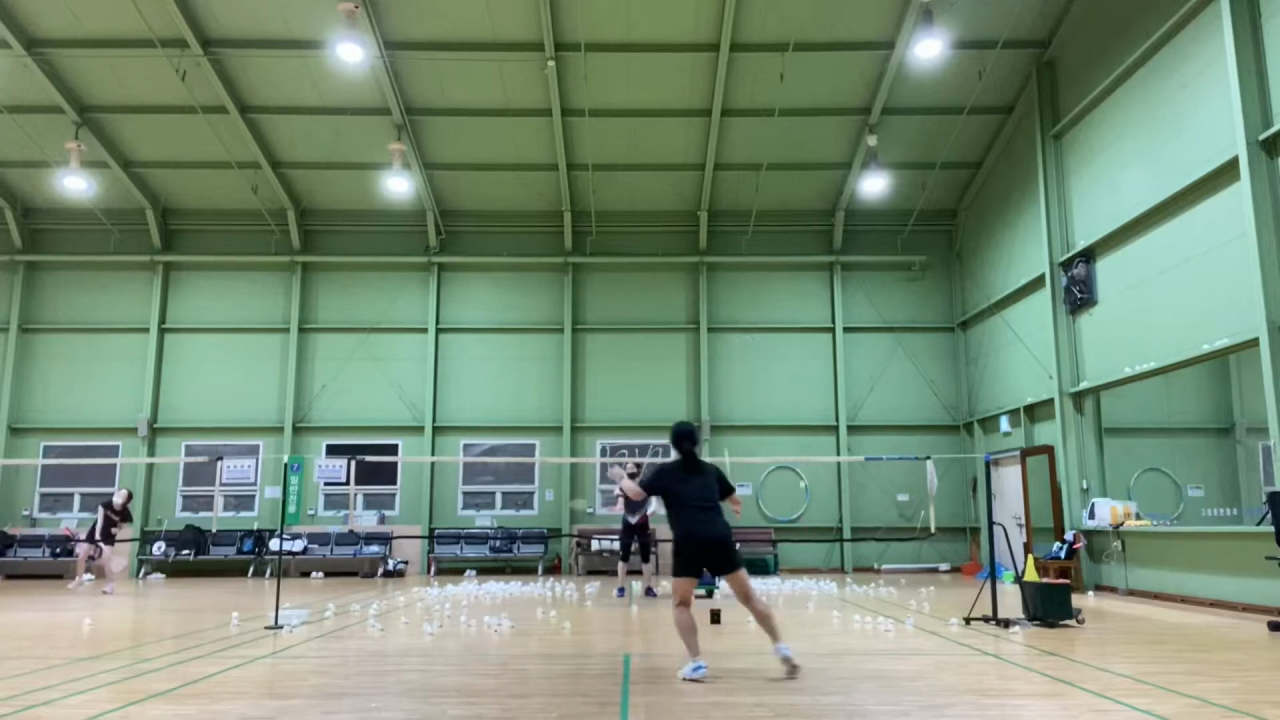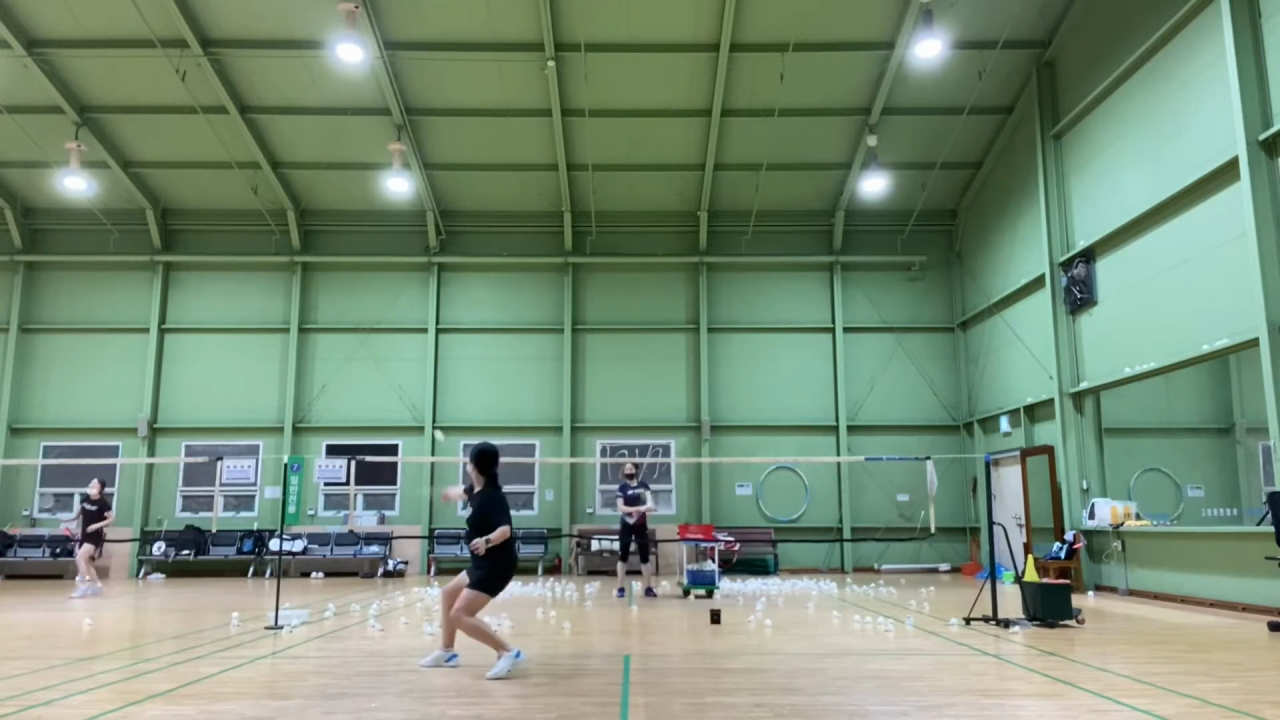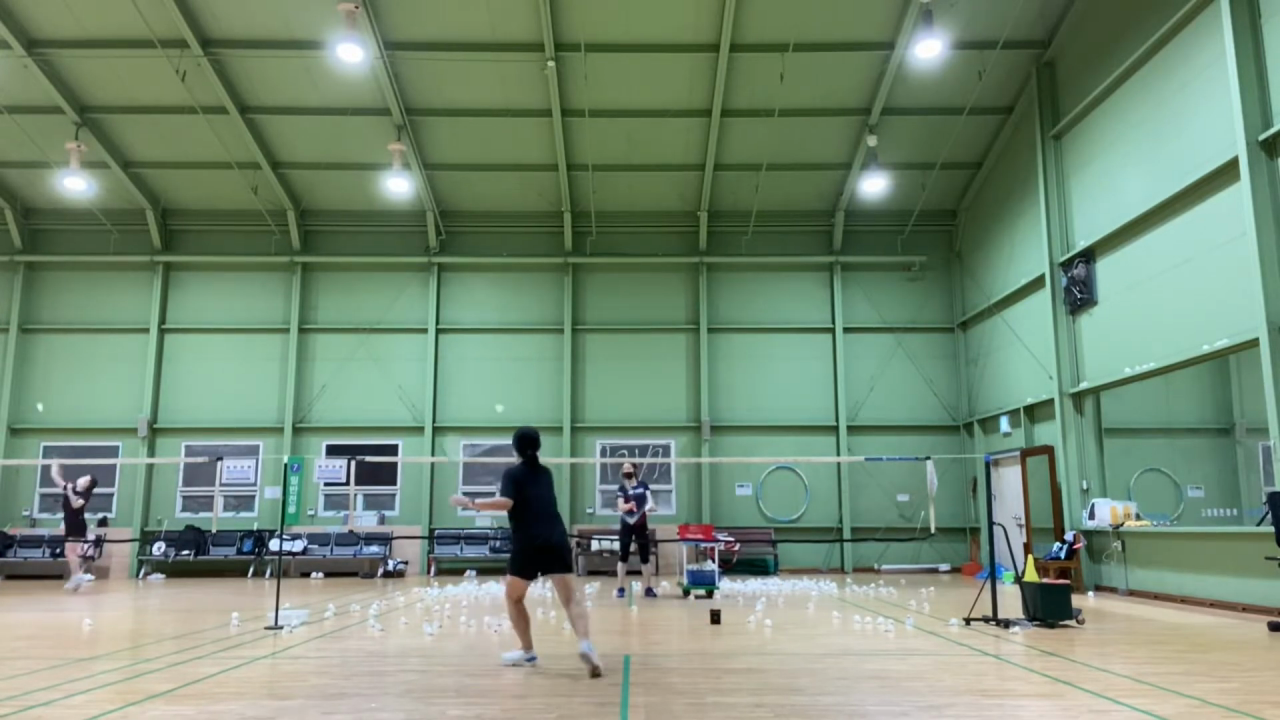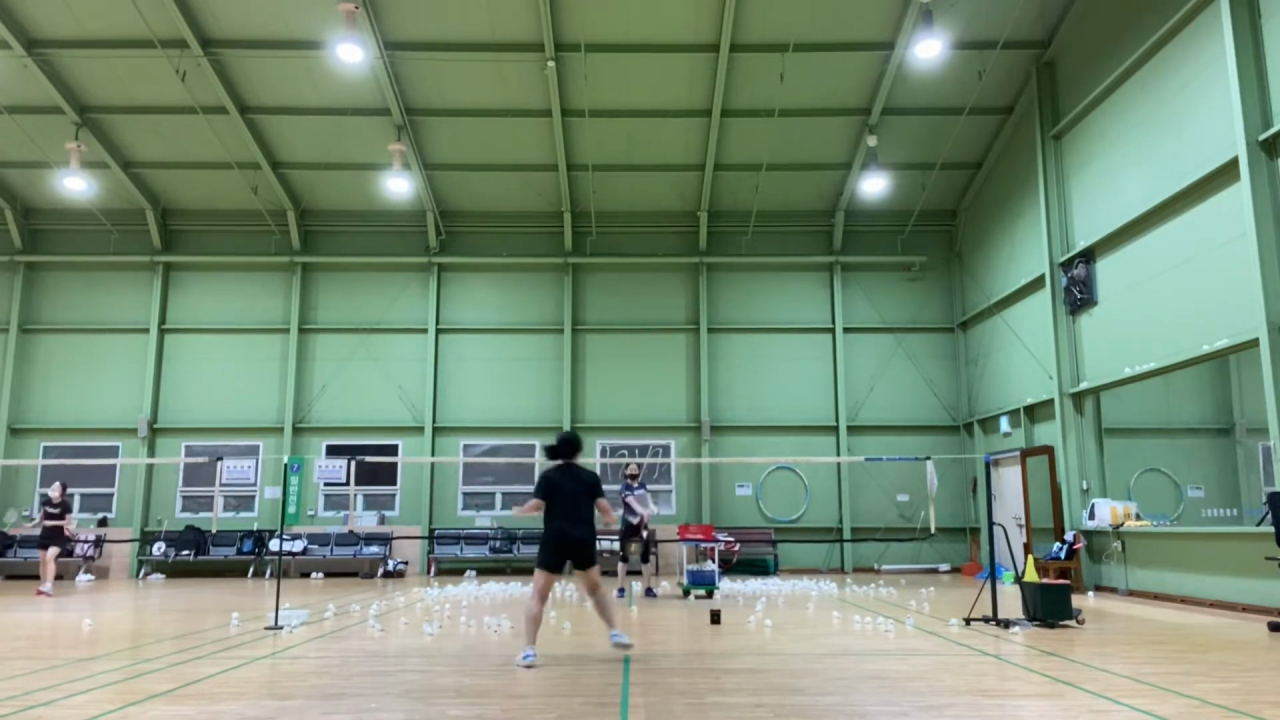
dt=1s
person 1, frame 1
left shoulder: (664, 471)
right shoulder: (711, 470)
left elbow: (636, 494)
right elbow: (735, 503)
left wrist: (621, 478)
right wrist: (736, 506)
left hip: (690, 543)
right hip: (721, 538)
left knee: (680, 605)
right knee: (749, 597)
left ankle: (696, 662)
right ankle: (781, 648)
person 1, frame 2
left shoulder: (491, 497)
right shoulder: (477, 488)
left elbow: (504, 530)
right elbow: (464, 491)
left wrist: (486, 541)
right wrist: (454, 494)
left hip: (496, 565)
right hip: (484, 563)
left knee: (459, 614)
right knee: (448, 594)
left ankle: (508, 653)
right ankle: (447, 652)
person 1, frame 3
left shoulder: (513, 473)
right shoulder: (544, 473)
left elbow: (506, 502)
left wrist: (471, 503)
left hip: (528, 546)
right hip: (557, 542)
left knee: (513, 598)
right knee: (571, 601)
left ankle: (528, 652)
right ankle: (585, 646)
person 1, frame 4
left shoulder: (548, 476)
right shoulder: (589, 476)
left elbow: (535, 506)
right elbow: (603, 507)
left wrist: (521, 510)
right wrist: (612, 520)
left hip: (554, 540)
right hip: (583, 541)
left knee: (538, 597)
right knee: (594, 589)
left ankle: (529, 651)
right ankle: (615, 634)
